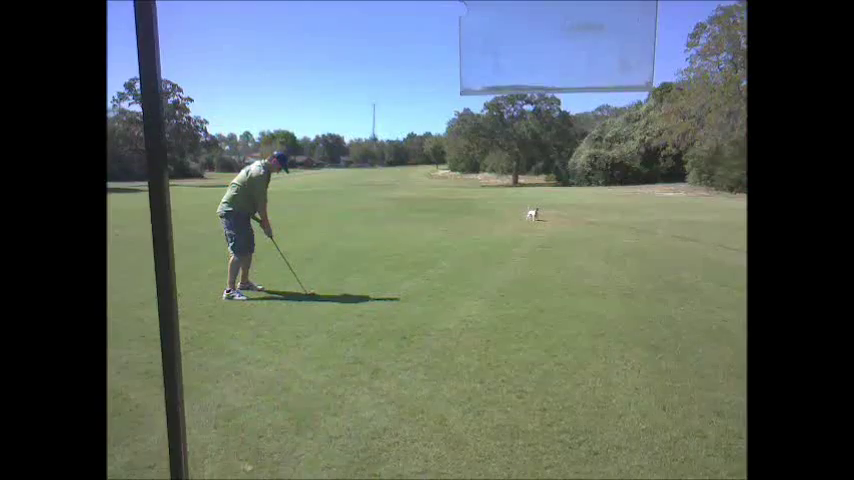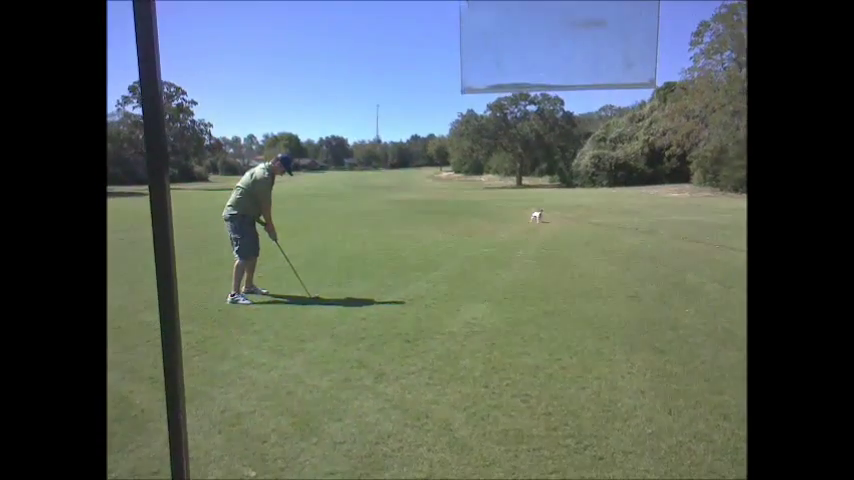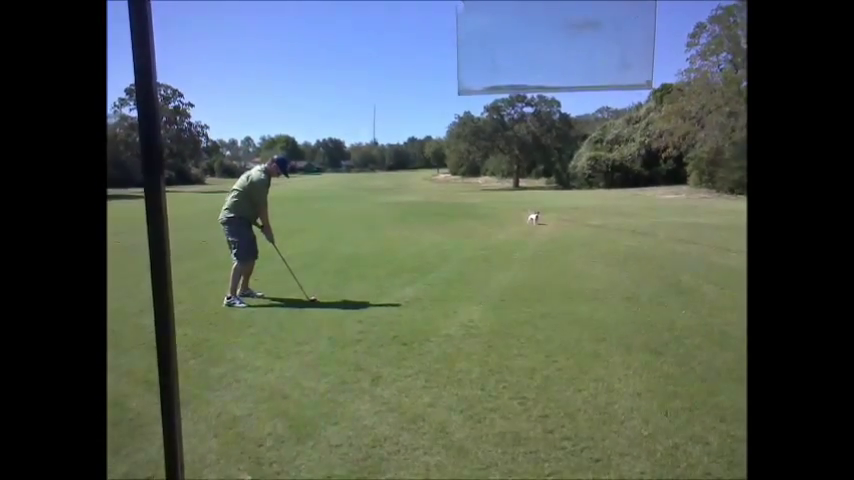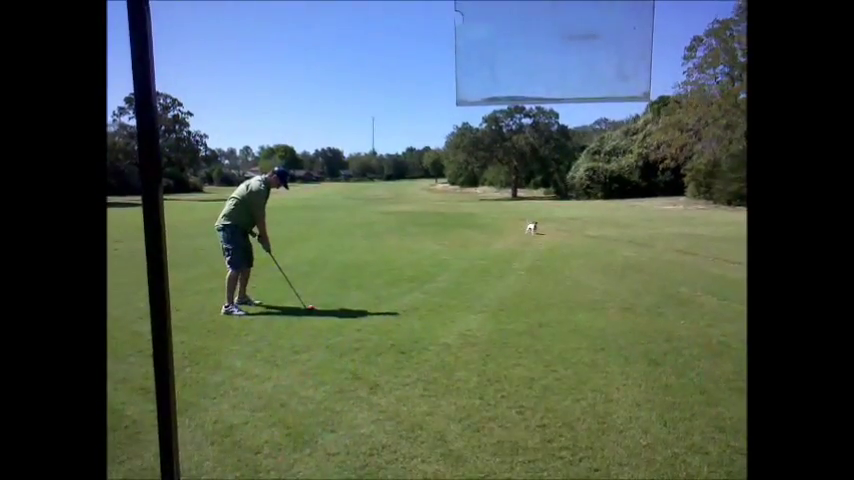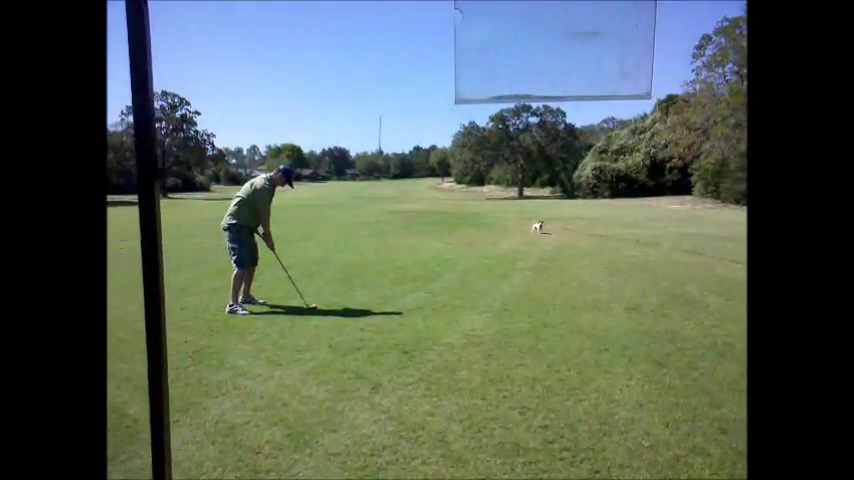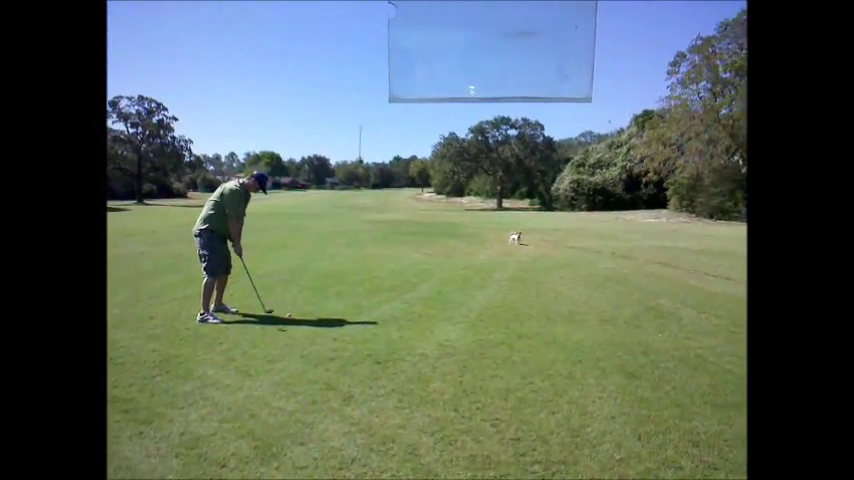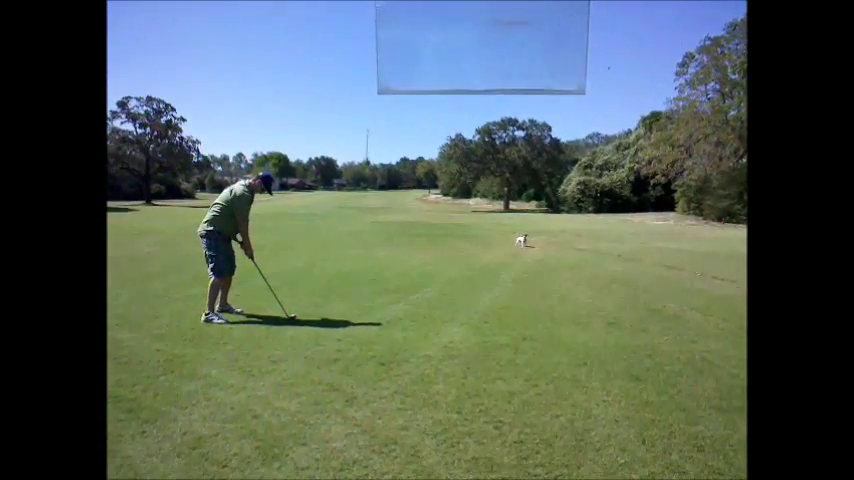
dt=0.4s
person 1, frame 1
left shoulder: (260, 168)
right shoulder: (260, 173)
left elbow: (259, 200)
right elbow: (260, 202)
left wrist: (263, 221)
right wrist: (266, 224)
left hip: (239, 212)
right hip: (232, 212)
left knee: (248, 249)
right knee: (238, 251)
left ankle: (244, 282)
right ankle: (230, 290)
person 1, frame 2
left shoulder: (263, 171)
right shoulder: (263, 176)
left elbow: (263, 203)
right elbow: (265, 204)
left wrist: (267, 224)
right wrist: (270, 227)
left hip: (244, 215)
right hip: (237, 215)
left knee: (252, 252)
right knee: (243, 255)
left ankle: (248, 286)
right ankle: (234, 294)
person 1, frame 3
left shoulder: (260, 174)
right shoulder: (260, 178)
left elbow: (259, 205)
right elbow: (261, 207)
left wrist: (264, 226)
right wrist: (267, 229)
left hip: (241, 218)
right hip: (233, 218)
left knee: (251, 255)
right knee: (242, 257)
left ankle: (243, 289)
right ankle: (231, 297)
person 1, frame 4
left shoulder: (260, 184)
right shoulder: (259, 188)
left elbow: (258, 215)
right elbow: (259, 217)
left wrist: (261, 235)
right wrist: (265, 239)
left hip: (238, 227)
right hip: (230, 226)
left knee: (246, 263)
right knee: (236, 266)
left ankle: (241, 297)
right ankle: (228, 305)
person 1, frame 5
left shoulder: (268, 185)
right shoulder: (262, 185)
left elbow: (265, 213)
right elbow: (263, 215)
left wrist: (266, 235)
right wrist: (269, 237)
left hip: (245, 226)
right hip: (235, 225)
left knee: (251, 262)
right knee: (241, 265)
left ankle: (245, 296)
right ankle: (233, 304)
person 1, frame 6
left shoulder: (245, 194)
right shoulder: (233, 189)
left elbow: (240, 219)
right elbow: (232, 218)
left wrist: (237, 241)
right wrist: (237, 243)
left hip: (219, 233)
right hip: (207, 231)
left knee: (224, 270)
right knee: (212, 272)
left ankle: (218, 304)
right ankle: (204, 313)
person 1, frame 7
left shoulder: (245, 189)
right shoulder: (242, 193)
left elbow: (242, 221)
right elbow: (242, 223)
left wrist: (244, 242)
right wrist: (247, 245)
left hip: (221, 233)
right hip: (213, 232)
left knee: (229, 270)
right knee: (218, 272)
left ankle: (222, 304)
right ankle: (209, 313)
